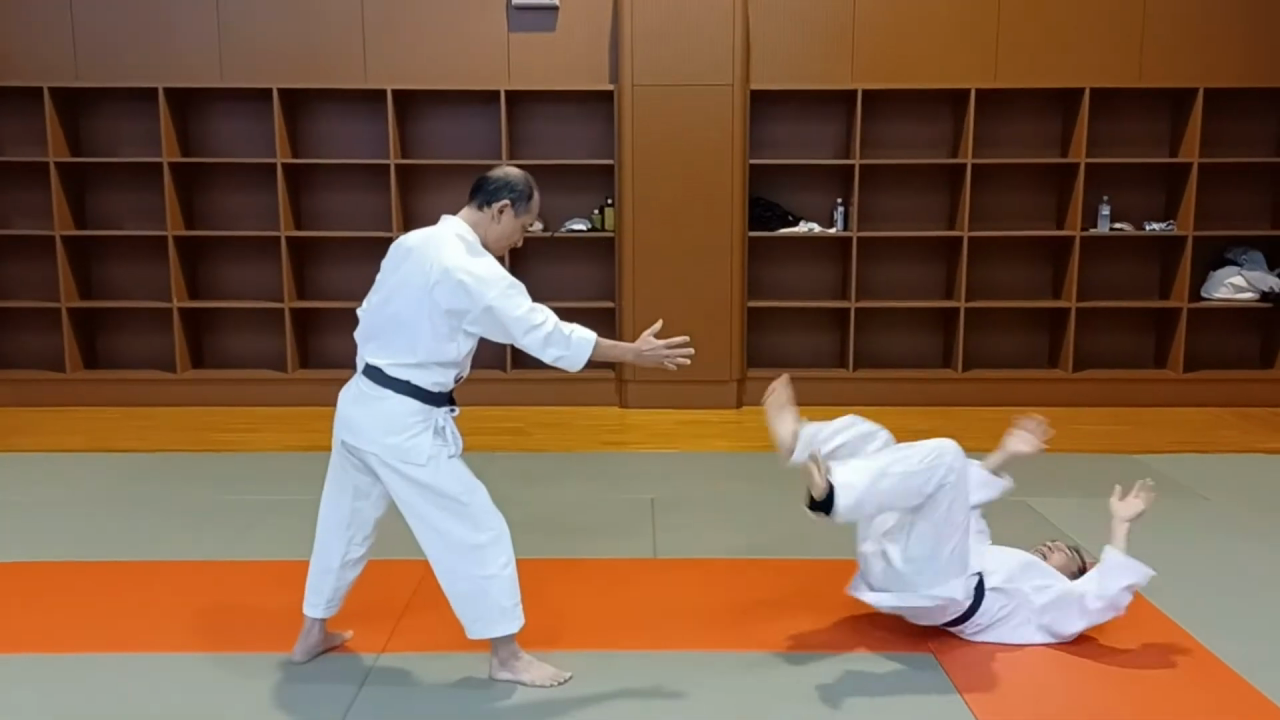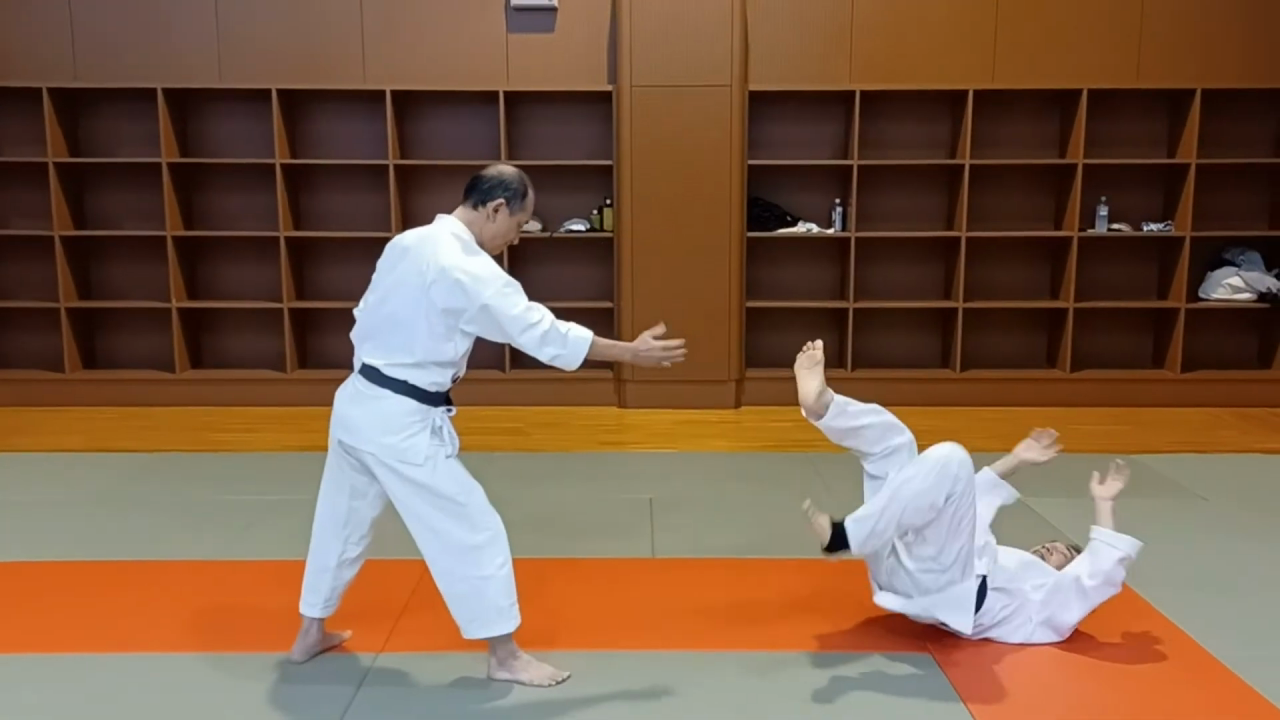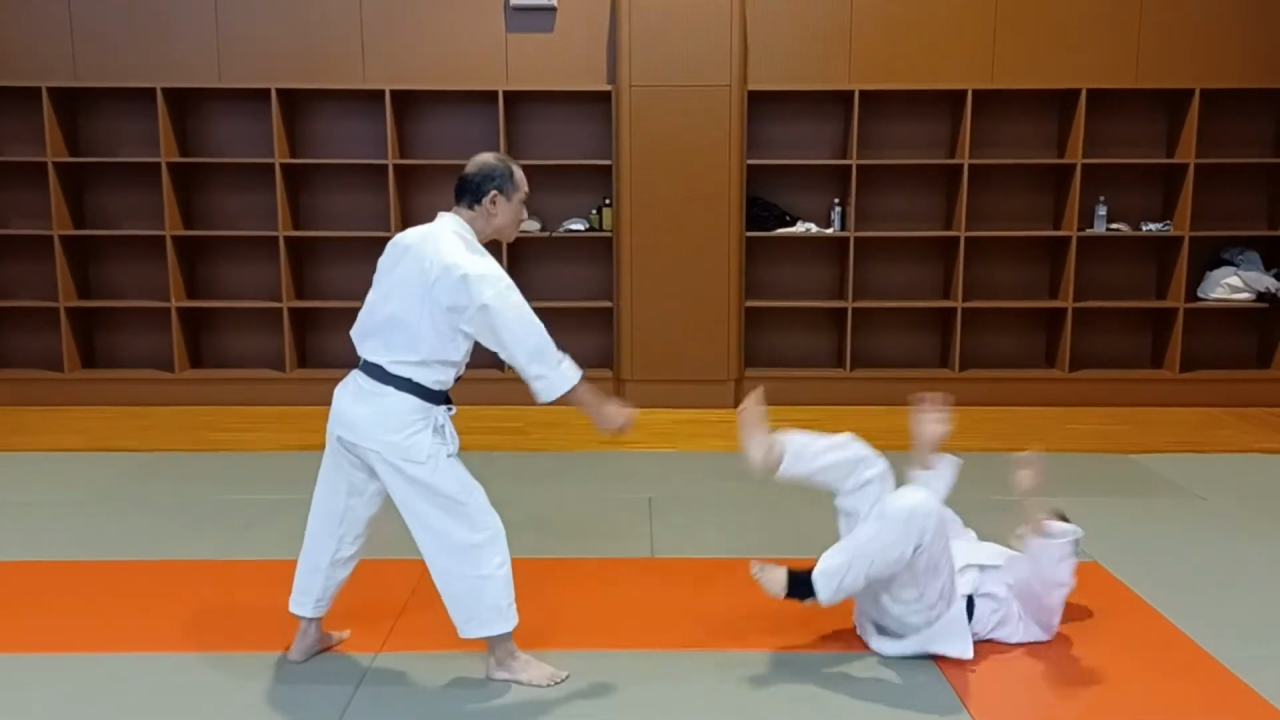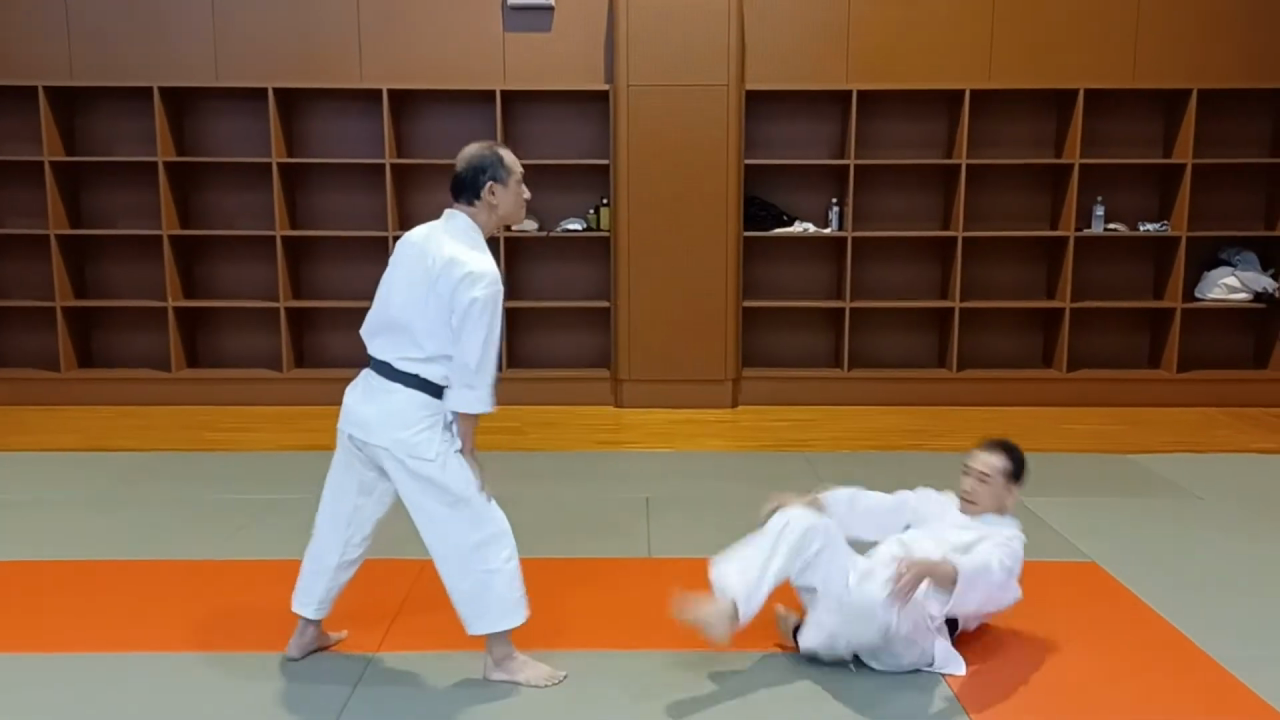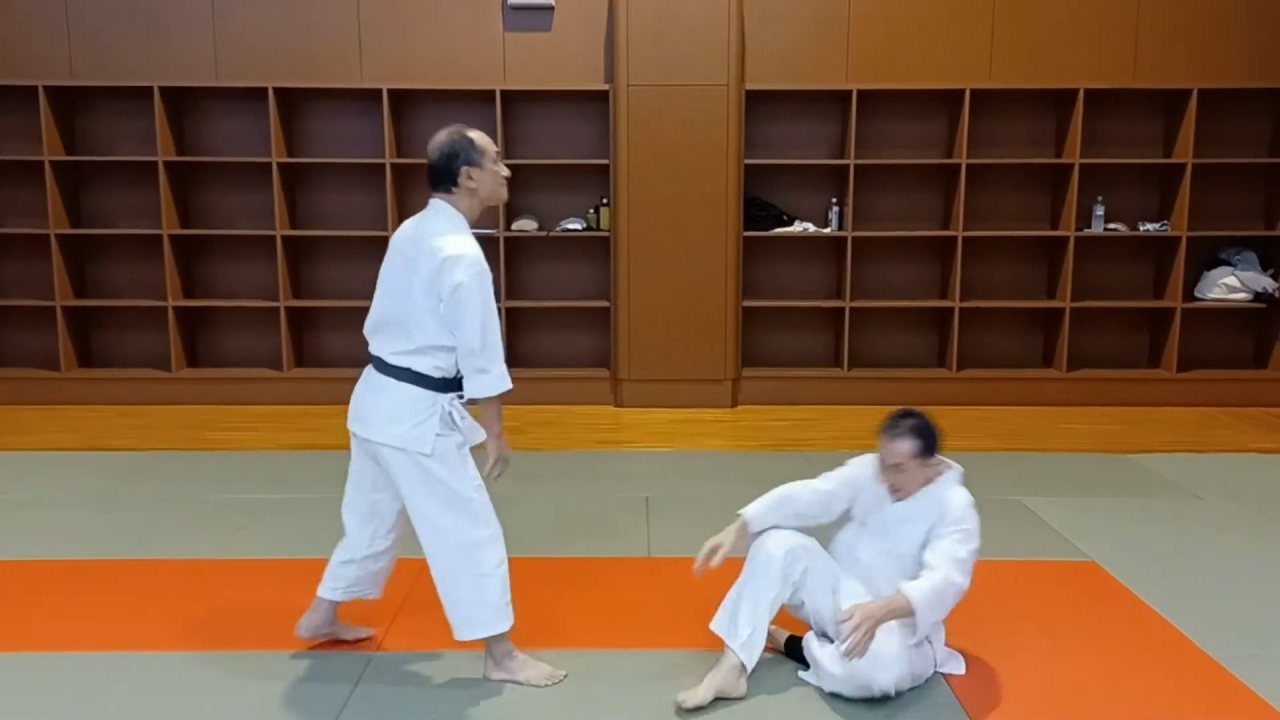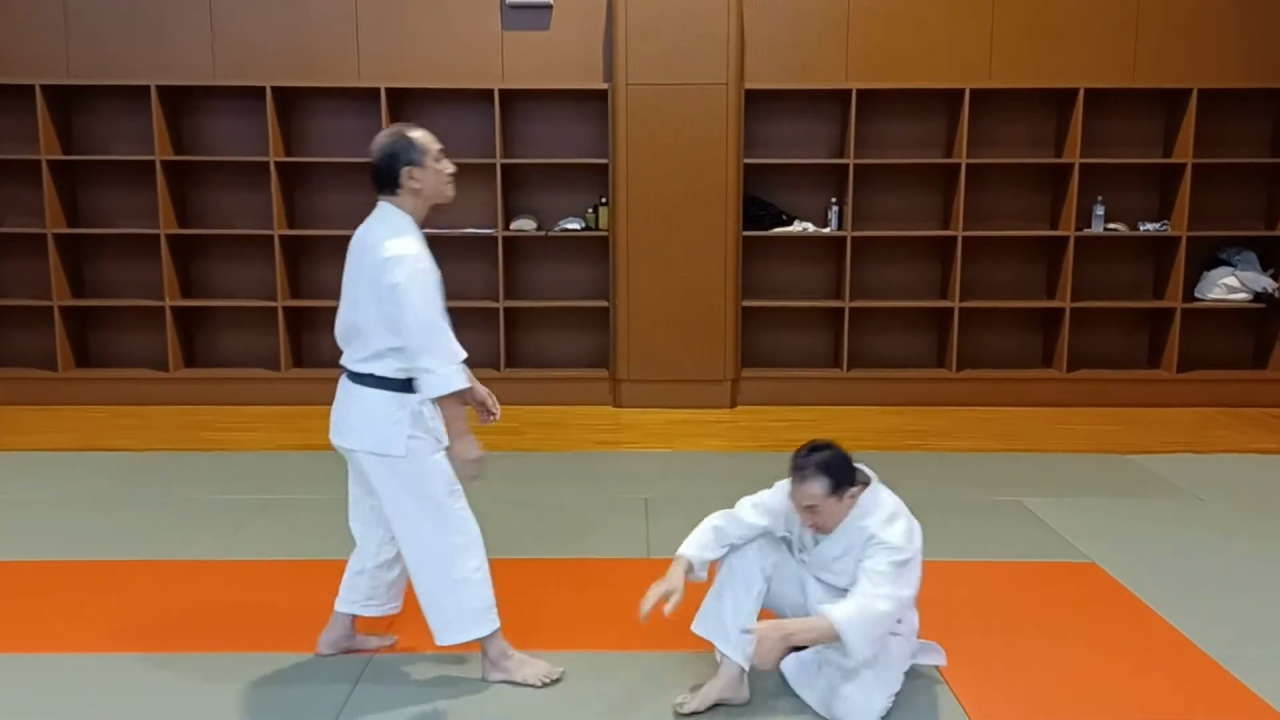
dt=0.2s
person 1, frame 1
left shoulder: (412, 243)
right shoulder: (473, 272)
left elbow: (370, 317)
right elbow: (548, 336)
right wrist: (635, 353)
left hip: (361, 404)
right hip: (408, 424)
left knee: (345, 521)
right knee: (476, 532)
left ankle: (312, 633)
right ankle: (506, 655)
person 1, frame 2
left shoulder: (407, 243)
right shoulder: (471, 271)
left elbow: (368, 318)
right elbow: (543, 334)
right wrist: (632, 351)
left hip: (357, 401)
right hip: (403, 422)
left knee: (341, 520)
right knee: (472, 532)
left ankle: (311, 632)
right ankle: (504, 654)
person 1, frame 3
left shoulder: (407, 241)
right shoulder: (474, 271)
left elbow: (369, 323)
right elbow: (534, 352)
right wrist: (600, 407)
left hip: (356, 398)
right hip: (407, 420)
left knee: (335, 521)
right knee: (471, 533)
left ankle: (308, 633)
right ankle: (503, 655)
person 1, frame 4
left shoulder: (419, 239)
right shoulder: (476, 269)
right elbow: (472, 374)
right wrist: (467, 451)
left hip: (368, 399)
right hip: (414, 417)
left knee: (344, 519)
right knee: (477, 532)
left ankle: (306, 631)
right ankle: (501, 655)
person 1, frame 5
left shoulder: (412, 232)
right shoulder: (456, 253)
right elbow: (480, 352)
left wrist: (469, 415)
right wrist: (493, 431)
left hip: (377, 397)
right hip: (416, 412)
left knee: (371, 520)
right knee: (469, 529)
left ankle: (323, 616)
right ankle: (500, 654)
person 1, frame 6
left shoulder: (379, 235)
right shoulder: (399, 252)
right elbow: (430, 353)
left wrist: (470, 388)
right wrist: (461, 433)
left hip: (367, 408)
right hip: (391, 413)
left knee: (381, 529)
right knee: (447, 532)
left ankle: (342, 628)
right ankle: (496, 652)
person 2, frame 1
left shoulder: (1052, 600)
right shoulder: (1000, 563)
left elbow: (1101, 597)
right elbow: (955, 512)
left wrist: (1121, 526)
right wrist: (1004, 455)
left hip: (933, 587)
right hip: (893, 567)
left knee: (942, 455)
right knee: (868, 438)
left ankle: (833, 499)
right ankle: (795, 438)
person 2, frame 2
left shoulder: (1048, 599)
right shoulder: (1015, 562)
left elbow: (1098, 574)
right elbow: (963, 506)
left wrist: (1103, 504)
right wrist: (1015, 460)
left hip: (940, 586)
right hip: (900, 561)
left knee: (947, 460)
right knee: (891, 438)
left ankle: (842, 534)
right ankle: (821, 402)
person 2, frame 3
left shoulder: (1033, 609)
right shoulder: (985, 551)
left elbow: (1048, 577)
right elbow: (927, 493)
left wrist: (1038, 516)
right wrist: (928, 447)
left hip: (922, 611)
right hip: (886, 585)
left knee: (916, 509)
right knee: (864, 467)
left ankle: (806, 584)
right ankle: (771, 453)
person 2, frame 4
left shoulder: (1006, 545)
right shoulder: (938, 502)
left elbow: (984, 578)
right elbow: (874, 508)
left wrist: (932, 568)
right wrist: (809, 502)
left hip: (912, 621)
right hip: (863, 588)
left knee: (878, 595)
right knee: (802, 525)
left ankle: (806, 636)
right ankle: (727, 610)
person 2, frame 5
left shoulder: (955, 509)
right shoulder: (872, 471)
left elbow: (946, 581)
right elbow: (806, 495)
left wrist: (880, 612)
right wrist: (739, 526)
left hip: (901, 621)
right hip: (841, 595)
left knee: (882, 668)
right knee: (778, 547)
left ankle: (802, 648)
right ankle: (731, 669)
person 2, frame 6
left shoulder: (890, 526)
right shoulder: (799, 496)
left elbow: (874, 608)
right elbow: (727, 524)
left wrist: (793, 632)
right wrist: (678, 570)
left hip: (871, 623)
right hip: (812, 595)
right knee: (748, 550)
left ankle: (794, 658)
right ankle: (730, 678)
